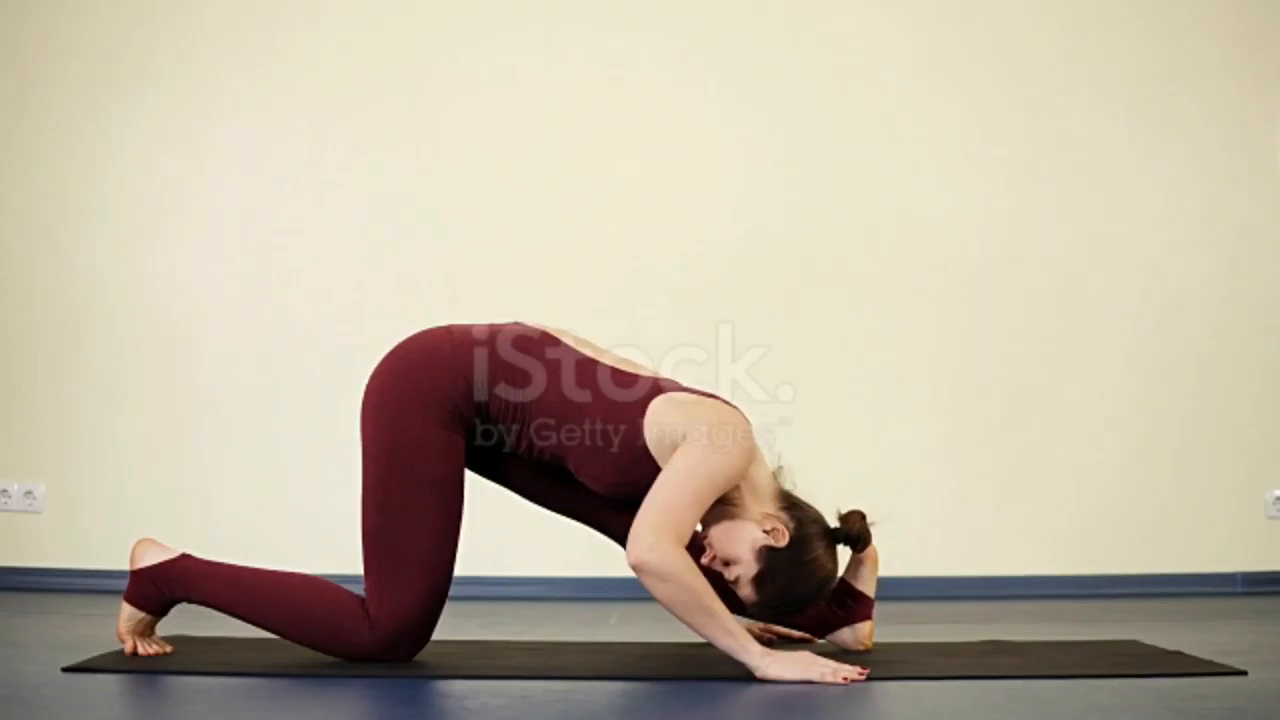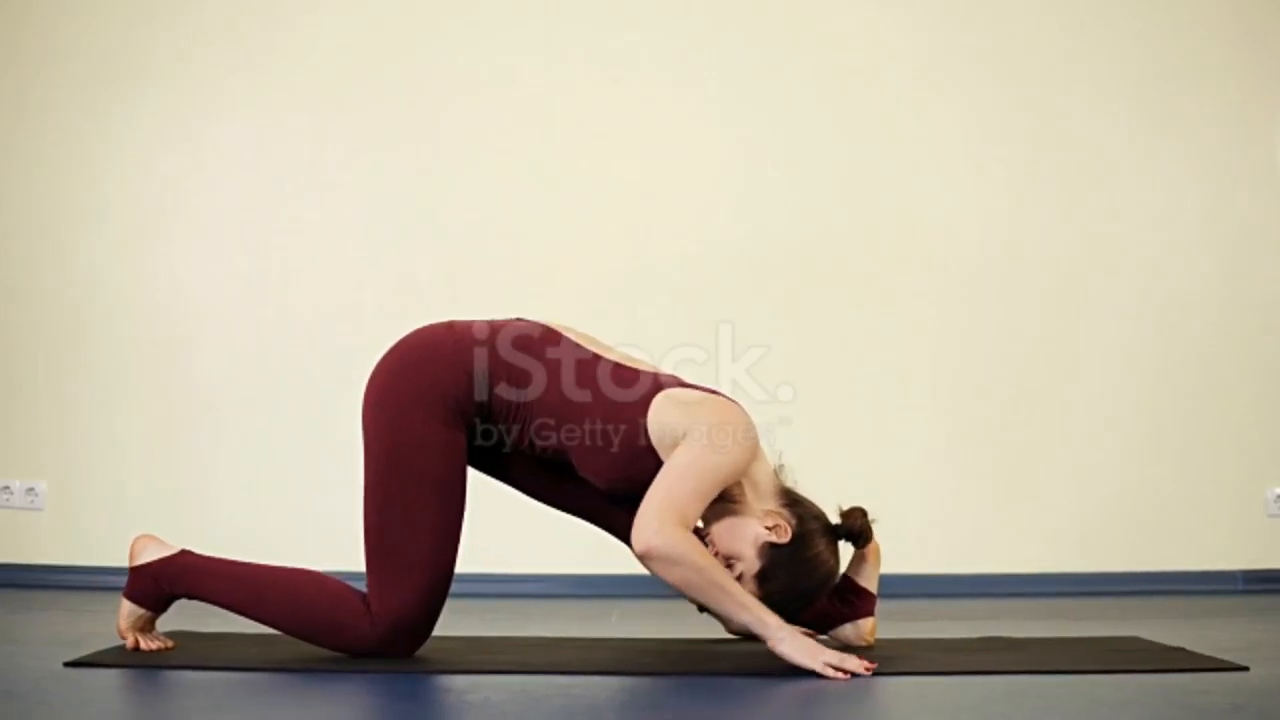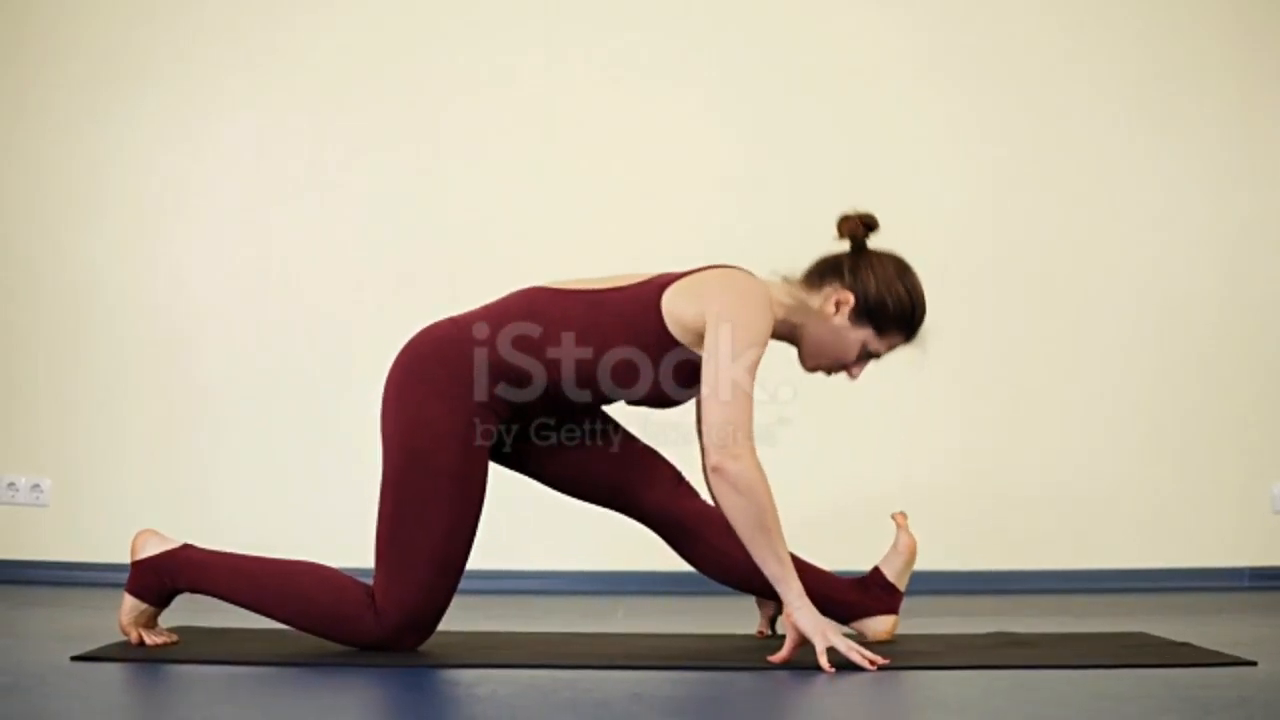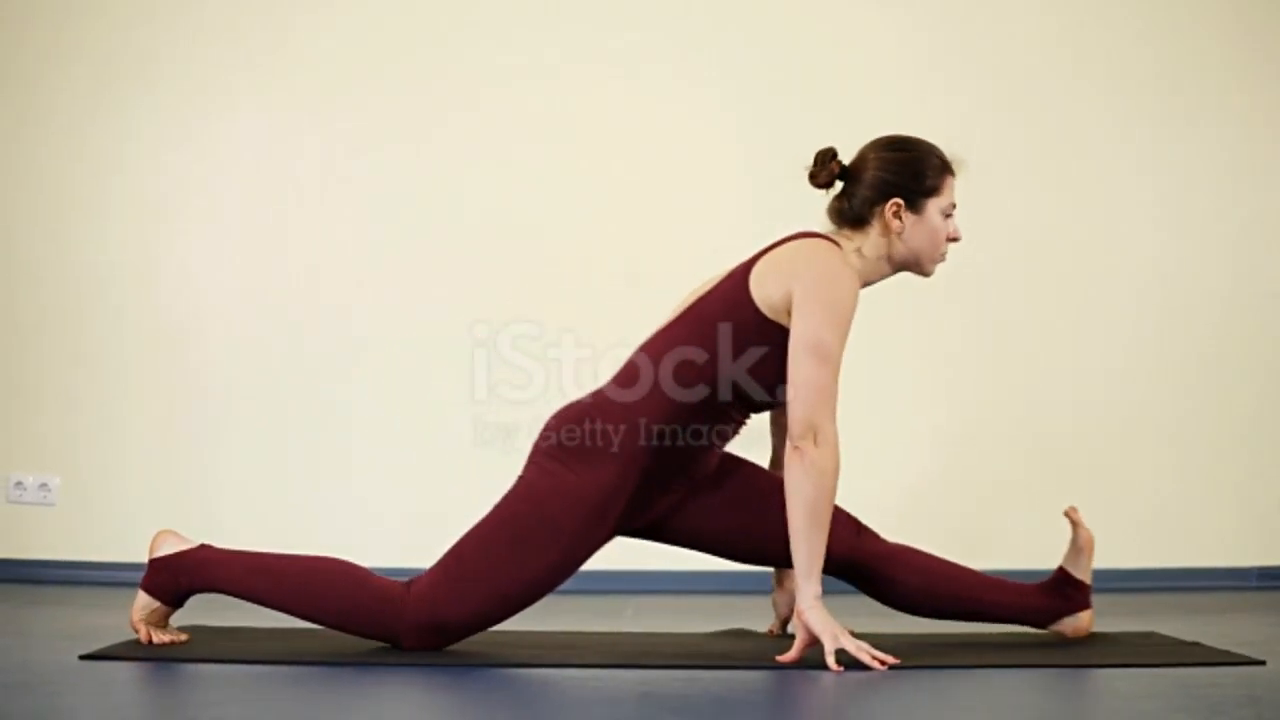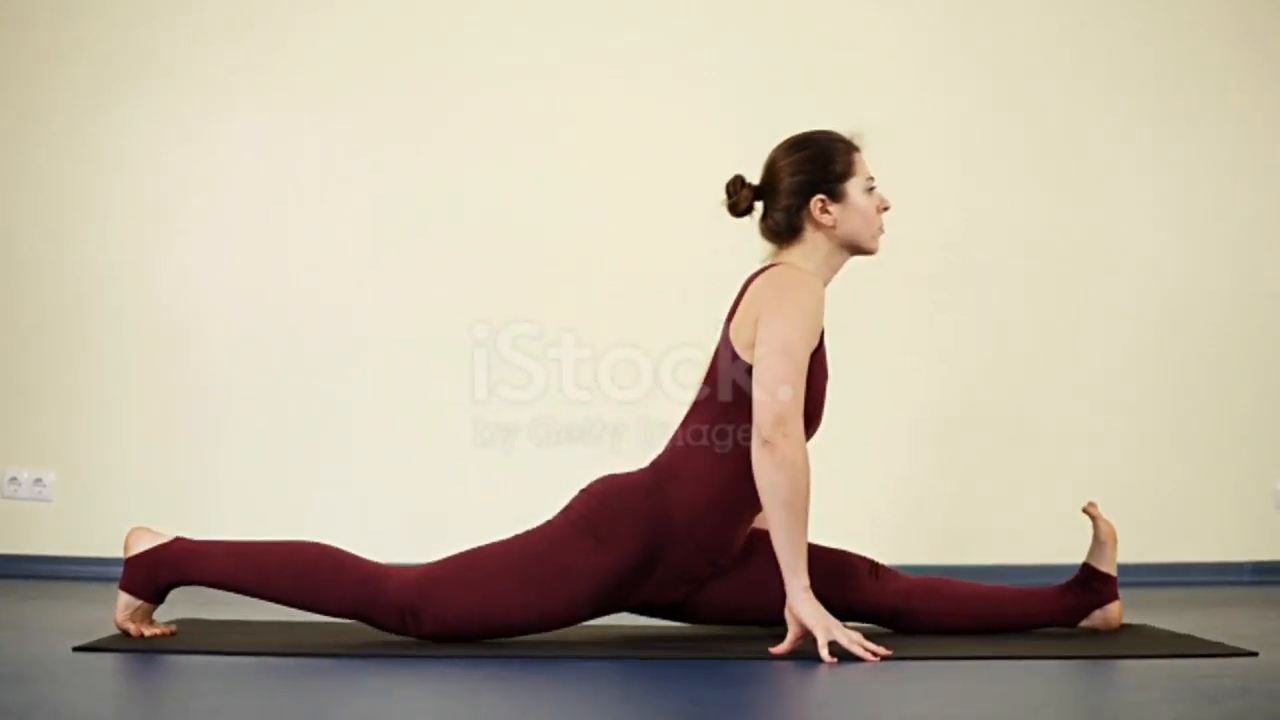
dt=0.7s
person 1, frame 1
left shoulder: (711, 459)
right shoulder: (726, 444)
left elbow: (659, 545)
right elbow: (652, 556)
right wrist: (756, 655)
left hip: (480, 394)
right hip: (428, 386)
right knee: (391, 633)
right ankle: (166, 574)
person 1, frame 2
left shoulder: (726, 467)
right shoulder: (729, 440)
left elbow: (664, 537)
right elbow: (657, 543)
right wrist: (767, 624)
left hip: (482, 392)
right hip: (429, 382)
right knee: (392, 629)
right ankle: (164, 571)
person 1, frame 3
left shoulder: (735, 312)
right shoulder: (744, 306)
left elbow: (717, 466)
right elbow: (730, 462)
left wrist: (768, 577)
right wrist: (795, 598)
left hip: (506, 392)
right hip: (448, 387)
right knee: (393, 625)
right ankle: (169, 567)
person 1, frame 4
left shoulder: (815, 266)
right shoulder: (827, 271)
left elbow: (789, 432)
right elbow: (809, 439)
left wrist: (794, 565)
right wrist: (810, 600)
left hip: (663, 463)
right hip: (597, 459)
left knee: (857, 549)
right knee: (418, 620)
right ankle: (185, 565)
person 1, frame 5
left shoulder: (782, 287)
right shoulder: (793, 289)
right elbow: (775, 439)
left wrist: (779, 575)
right wrist: (800, 595)
left hip: (689, 553)
right hip: (628, 538)
left knee: (885, 596)
right knee: (401, 600)
